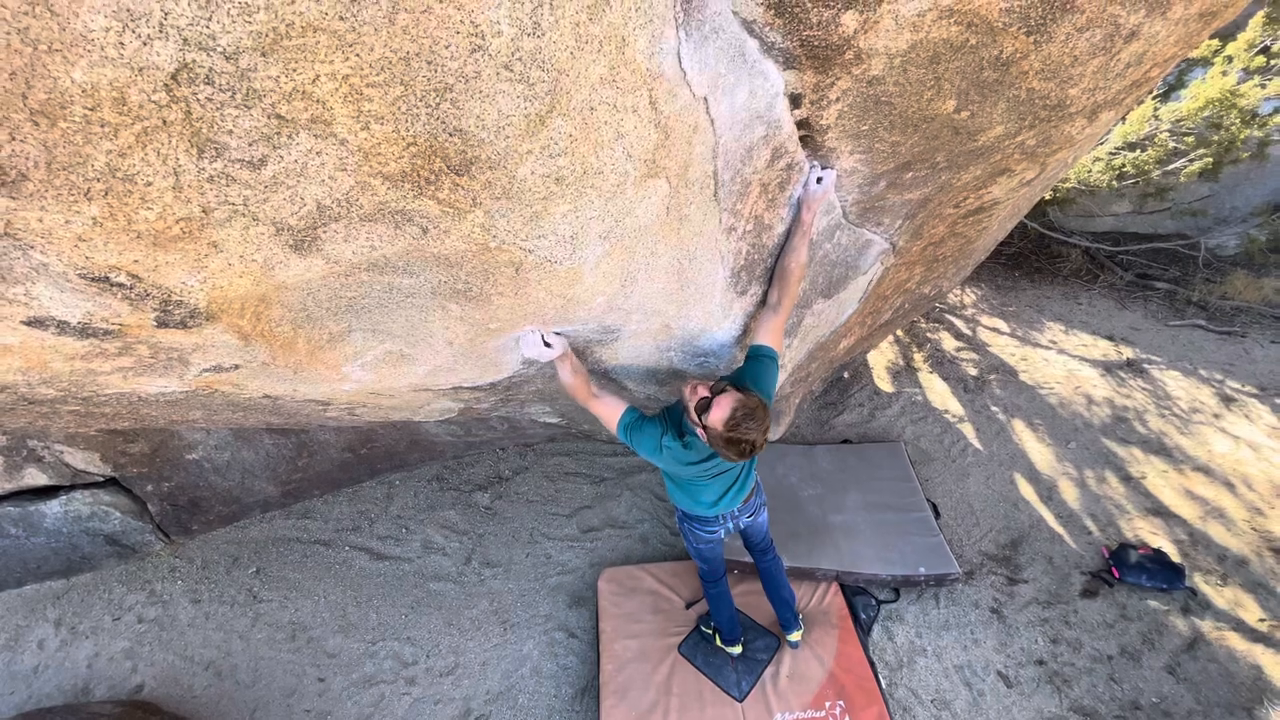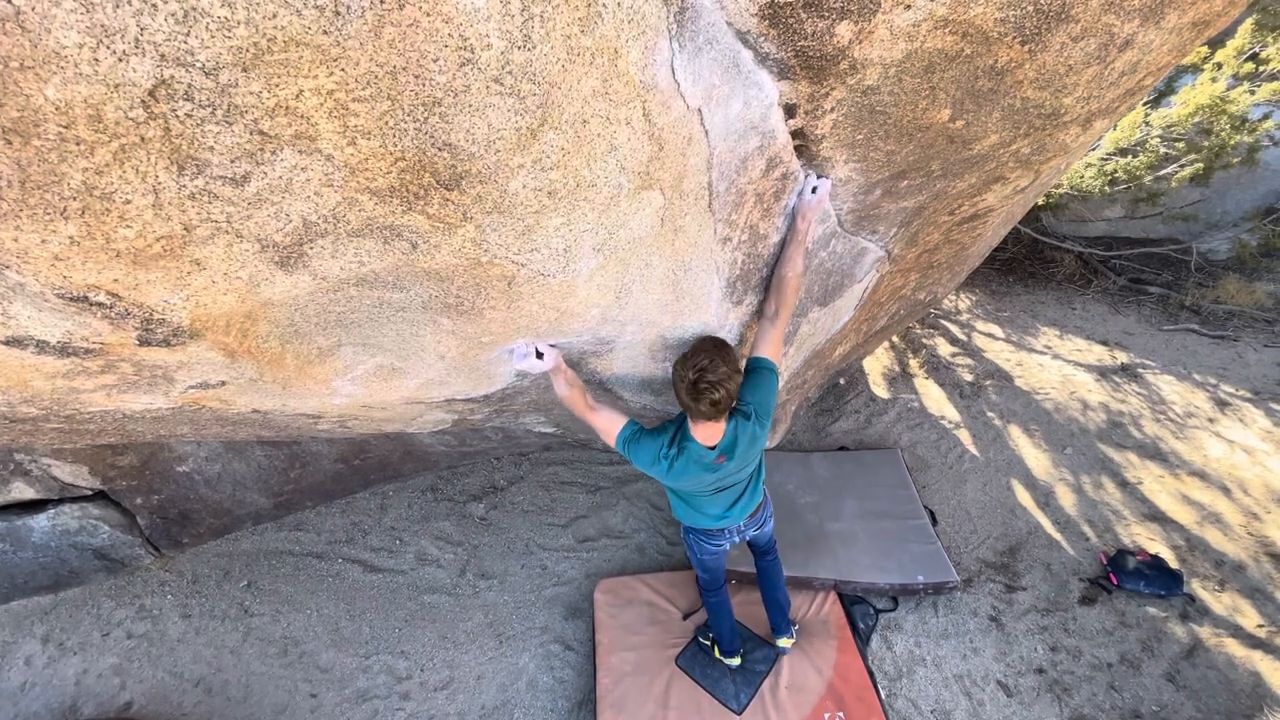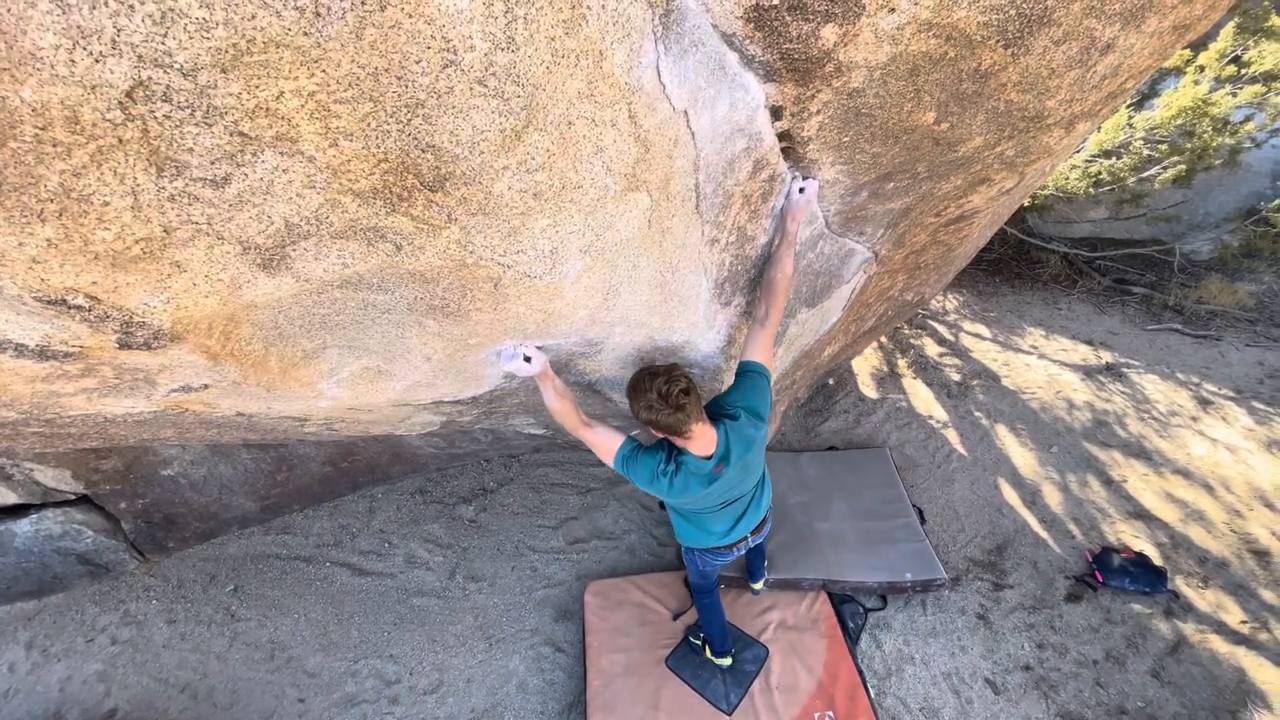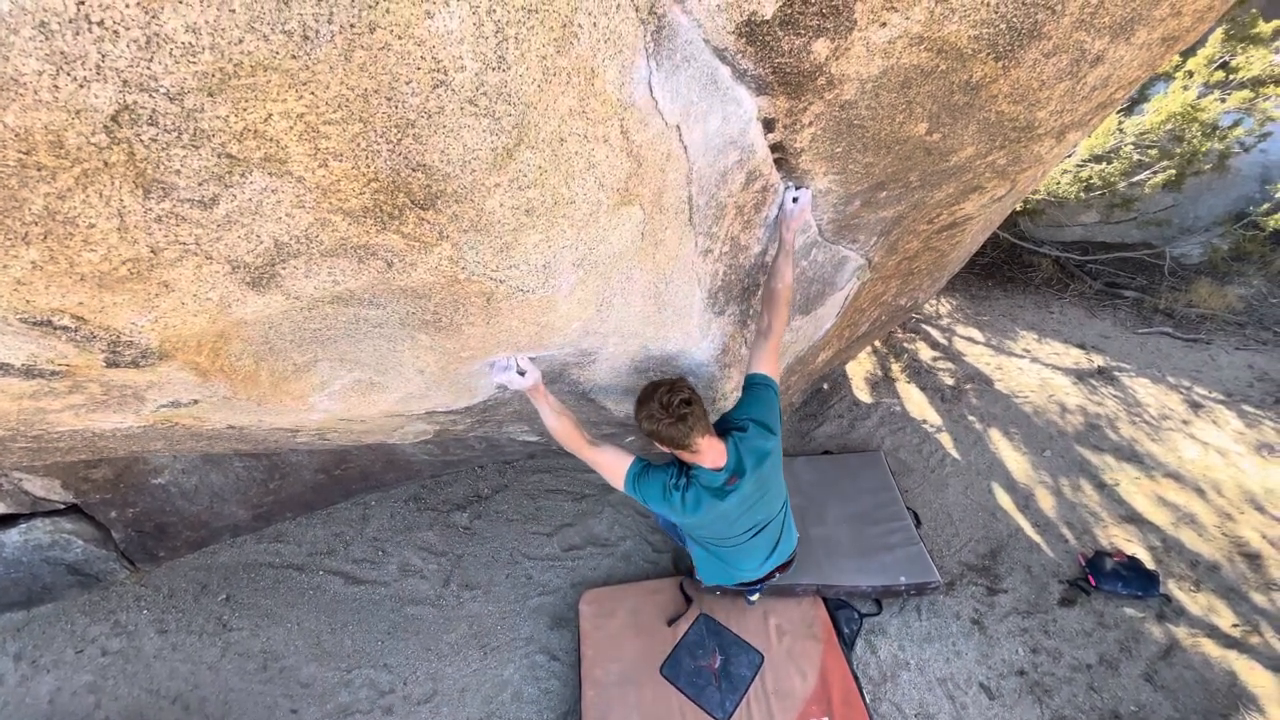
dt=1s
person 1, frame 1
left shoulder: (662, 443)
right shoulder: (754, 390)
left elbow: (591, 396)
right elbow: (778, 304)
left wrist: (560, 355)
right wrist: (808, 211)
left hip: (701, 520)
right hip: (748, 500)
left knee: (713, 573)
right knee: (765, 554)
left ankle: (729, 637)
right ankle: (793, 627)
person 1, frame 2
left shoulder: (659, 455)
right shoulder: (756, 416)
left elbow: (590, 410)
right elbow: (776, 314)
left wrist: (556, 367)
right wrist: (803, 221)
left hip: (706, 532)
right hip: (755, 512)
left knee: (713, 585)
right knee: (767, 555)
left ankle: (728, 648)
right ankle: (783, 632)
person 1, frame 3
left shoulder: (660, 474)
right shoulder: (747, 416)
left elbow: (583, 427)
right elbow: (765, 318)
left wrist: (543, 375)
right wrist: (791, 226)
left hip: (710, 546)
right hip: (758, 524)
left knee: (703, 585)
left ankle: (719, 647)
right ankle: (757, 576)
person 1, frame 4
left shoulder: (673, 493)
right shoulder: (758, 431)
left elbow: (586, 447)
right elbow: (769, 329)
left wrist: (536, 391)
right wrist: (787, 236)
left hip: (729, 575)
right hip: (782, 556)
right ankle: (754, 586)
